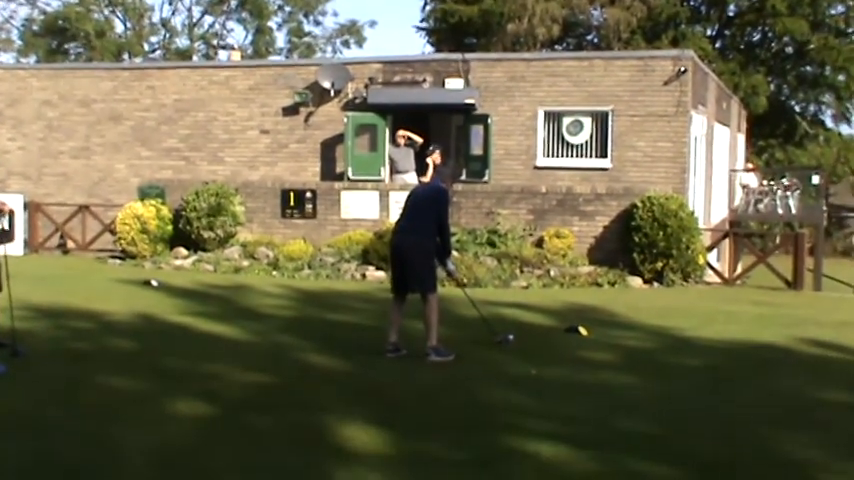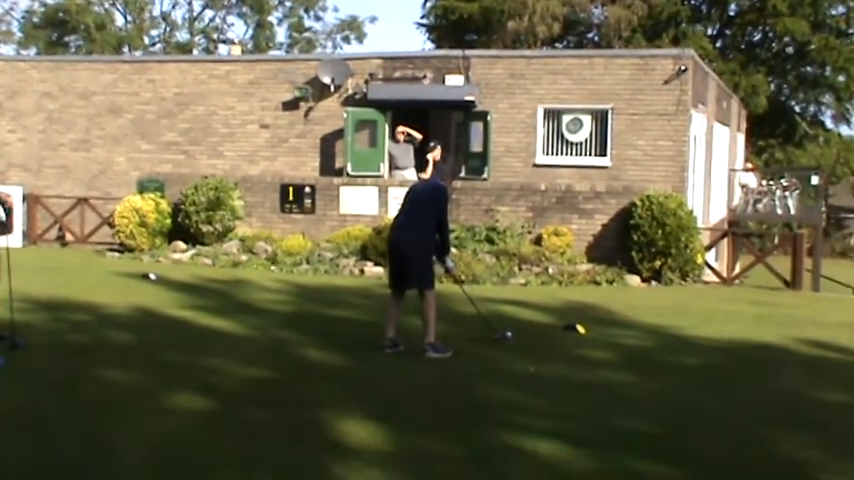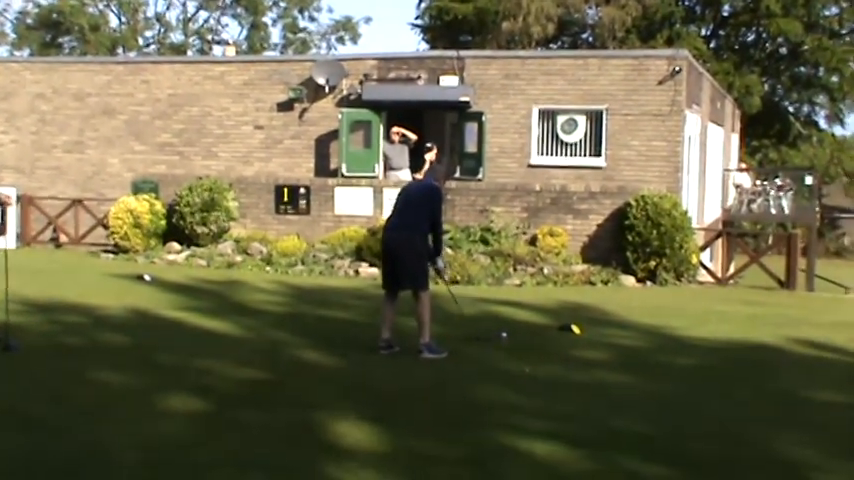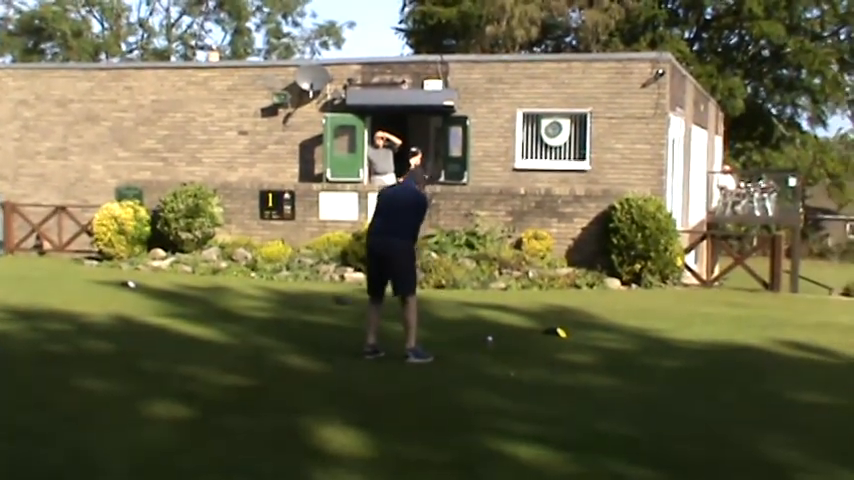
dt=0.2s
person 1, frame 1
left shoulder: (418, 190)
right shoulder: (441, 192)
right elbow: (442, 225)
left wrist: (442, 256)
right wrist: (447, 259)
left hip: (399, 241)
right hip: (418, 244)
left knee: (399, 293)
right knee: (430, 294)
left ankle: (392, 342)
right ankle: (432, 346)
person 1, frame 2
left shoulder: (416, 188)
right shoulder: (440, 189)
right elbow: (441, 224)
left wrist: (439, 253)
right wrist: (445, 256)
left hip: (397, 237)
right hip: (416, 242)
left knee: (397, 291)
right knee: (427, 291)
left ankle: (390, 339)
right ankle: (430, 343)
person 1, frame 3
left shoulder: (408, 188)
right shoulder: (434, 190)
right elbow: (435, 225)
left wrist: (430, 255)
right wrist: (436, 256)
left hip: (390, 238)
right hip: (410, 242)
left knee: (391, 291)
right knee: (421, 292)
left ankle: (385, 339)
right ankle: (425, 343)
person 1, frame 4
left shoulder: (385, 192)
right shoulder: (420, 198)
right elbow: (414, 229)
right wrist: (410, 256)
left hip: (375, 243)
right hip: (399, 246)
left knee: (375, 297)
right knee: (409, 298)
left ankle: (371, 345)
right ankle: (412, 348)
